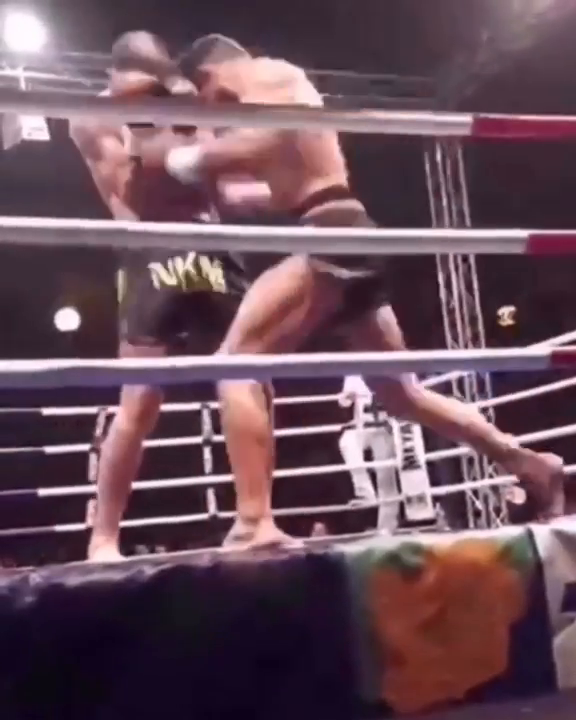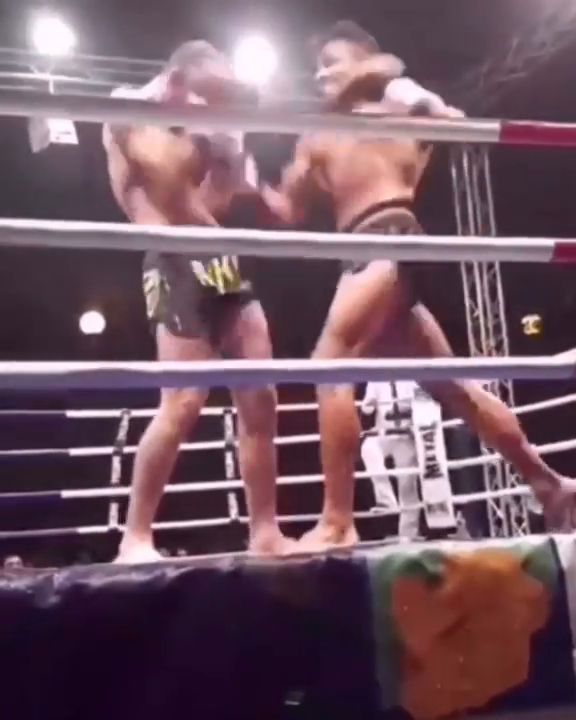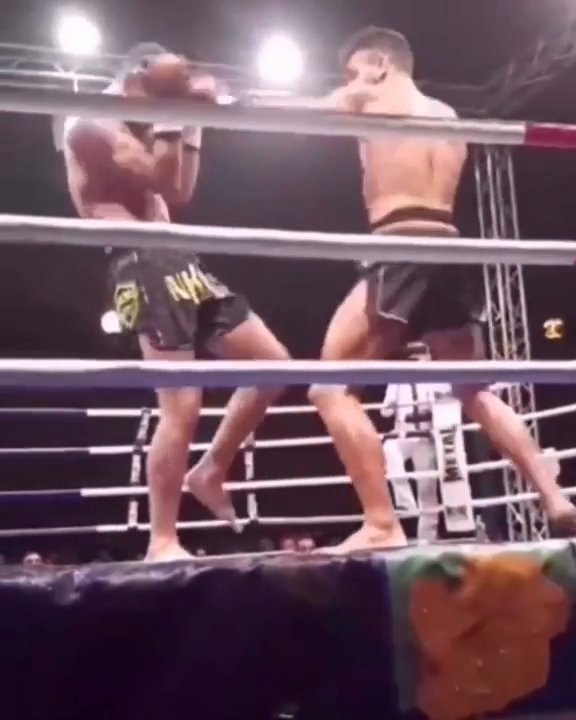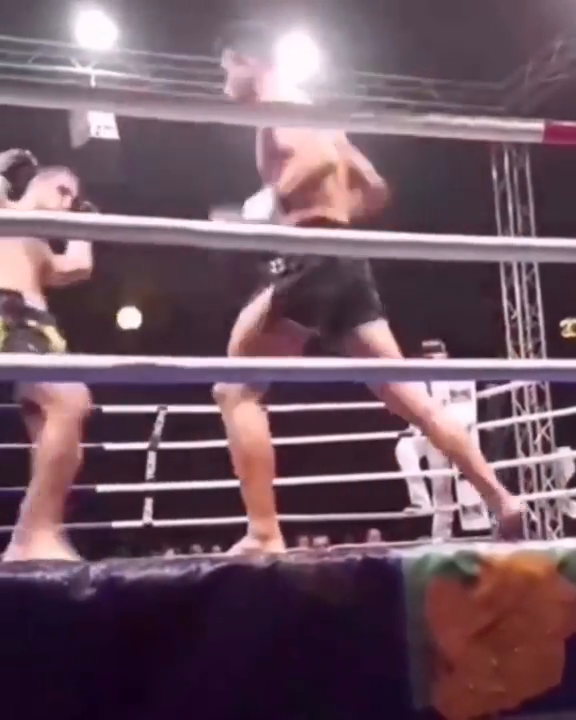
dt=0.5s
person 1, frame 1
left shoulder: (271, 77)
right shoulder: (281, 92)
left elbow: (272, 135)
left wrist: (195, 157)
left hip: (333, 236)
right knee: (397, 392)
left ankle: (257, 524)
right ankle: (525, 463)
person 1, frame 2
left shoulder: (396, 103)
right shoulder: (316, 135)
right elbow: (293, 212)
left hip: (392, 241)
left knee: (332, 365)
right knee: (450, 386)
left ankle: (337, 525)
person 1, frame 3
left shoulder: (369, 96)
right shoulder: (445, 116)
left elbow: (301, 111)
left hip: (403, 257)
right hip: (449, 255)
left knee: (330, 391)
right knee: (477, 395)
left ankle: (382, 526)
person 1, frame 4
left shoulder: (275, 104)
left elbow: (314, 164)
right elbow: (376, 191)
left wrist: (263, 209)
left hip: (311, 264)
right hip: (346, 266)
left knee: (236, 391)
right knee: (408, 395)
person 2, frame 1
right shoulder: (91, 118)
left elbow: (204, 190)
right elbow: (134, 198)
left wrist: (188, 129)
right wrist: (139, 124)
left hip: (209, 251)
right hip: (153, 257)
right knee: (140, 404)
right ankle: (103, 540)
person 2, frame 2
left shoulder: (186, 127)
right elbow: (170, 182)
left wrist: (231, 128)
right wrist: (205, 111)
left hip: (219, 262)
right hip: (177, 262)
left knee: (259, 400)
right knee: (184, 401)
left ankle: (266, 533)
right ankle: (135, 538)
person 2, frame 3
left shoulder: (142, 129)
right shoulder: (89, 125)
left elbow: (178, 193)
right elbow: (162, 181)
left hip: (182, 265)
right hip: (144, 270)
left knee: (275, 365)
right knee: (181, 406)
left ankle: (209, 473)
right ankle: (163, 544)
person 2, frame 4
left shoulder: (39, 245)
left elbow: (78, 268)
left hip: (36, 325)
left knee: (59, 442)
right knee: (72, 402)
right ankle: (41, 535)
person 3, frame 1
right shoulder: (354, 375)
right elbow: (345, 400)
right wrist: (347, 396)
left hip: (384, 426)
right hip: (362, 425)
left knee: (386, 473)
right knee: (347, 441)
left ankle: (387, 526)
right ankle: (365, 493)
person 3, frame 2
right shoulder: (377, 382)
right elbow: (367, 408)
right wrist: (369, 403)
left hip: (407, 435)
right hip: (384, 432)
left knee: (408, 481)
right knee: (369, 448)
left ankle: (408, 532)
right ankle: (386, 499)
person 3, frame 3
left shoulder: (436, 380)
right shoulder: (396, 382)
right elbow: (386, 410)
right wrist: (388, 407)
left hip: (426, 438)
right hip: (403, 436)
left knee: (428, 486)
right knee: (389, 450)
left ankle: (427, 535)
right ankle: (406, 502)
person 3, frame 4
left shoulder: (451, 378)
right hip: (418, 435)
left knee: (442, 485)
right knee: (403, 448)
left ankle: (442, 534)
right ankle: (421, 500)
